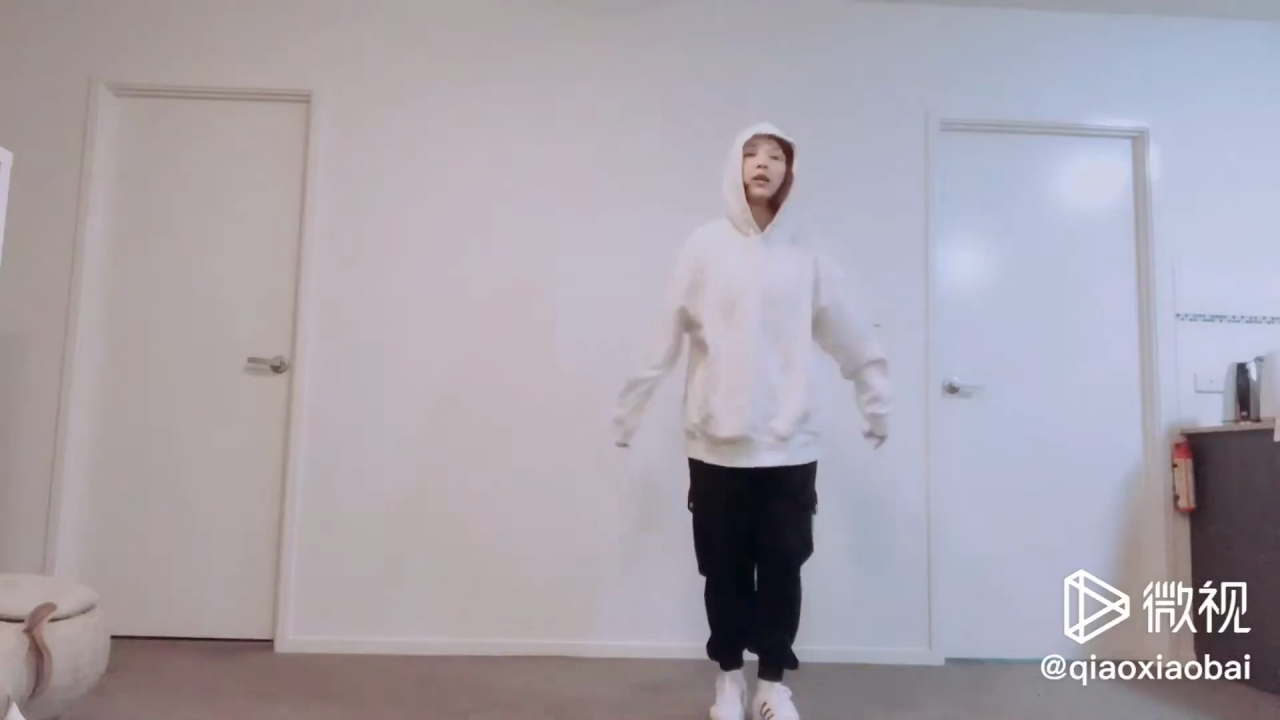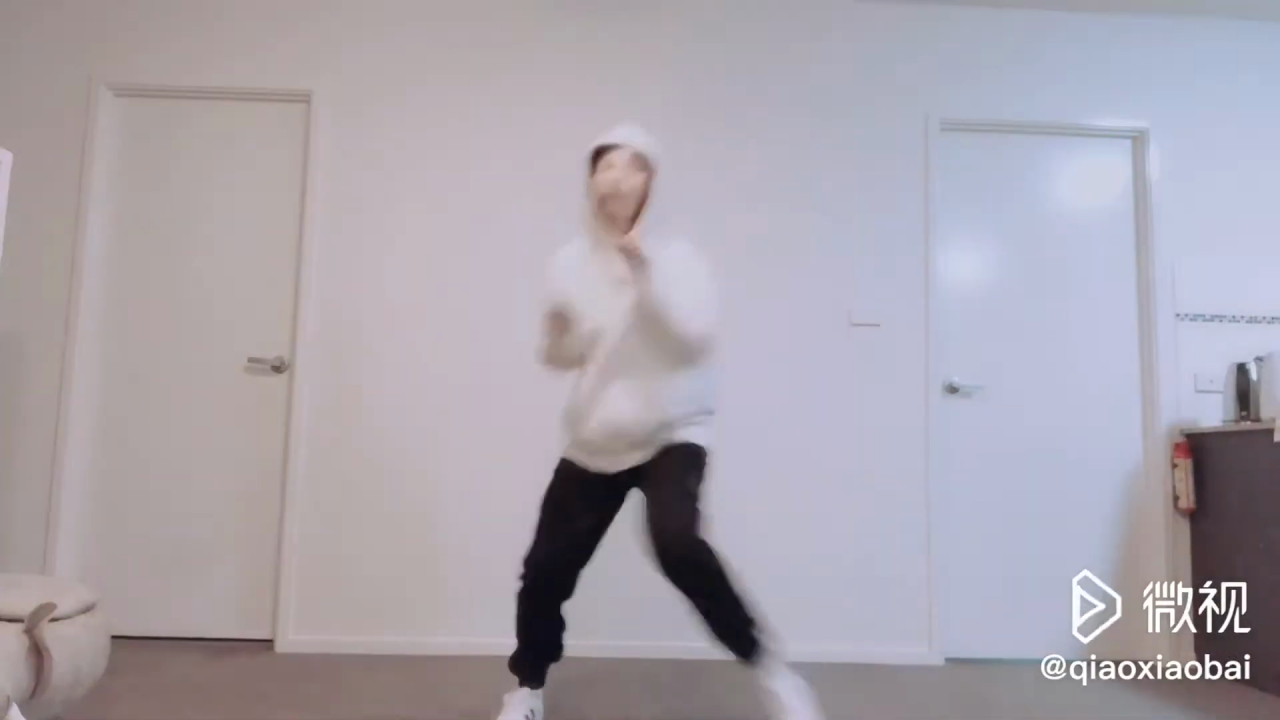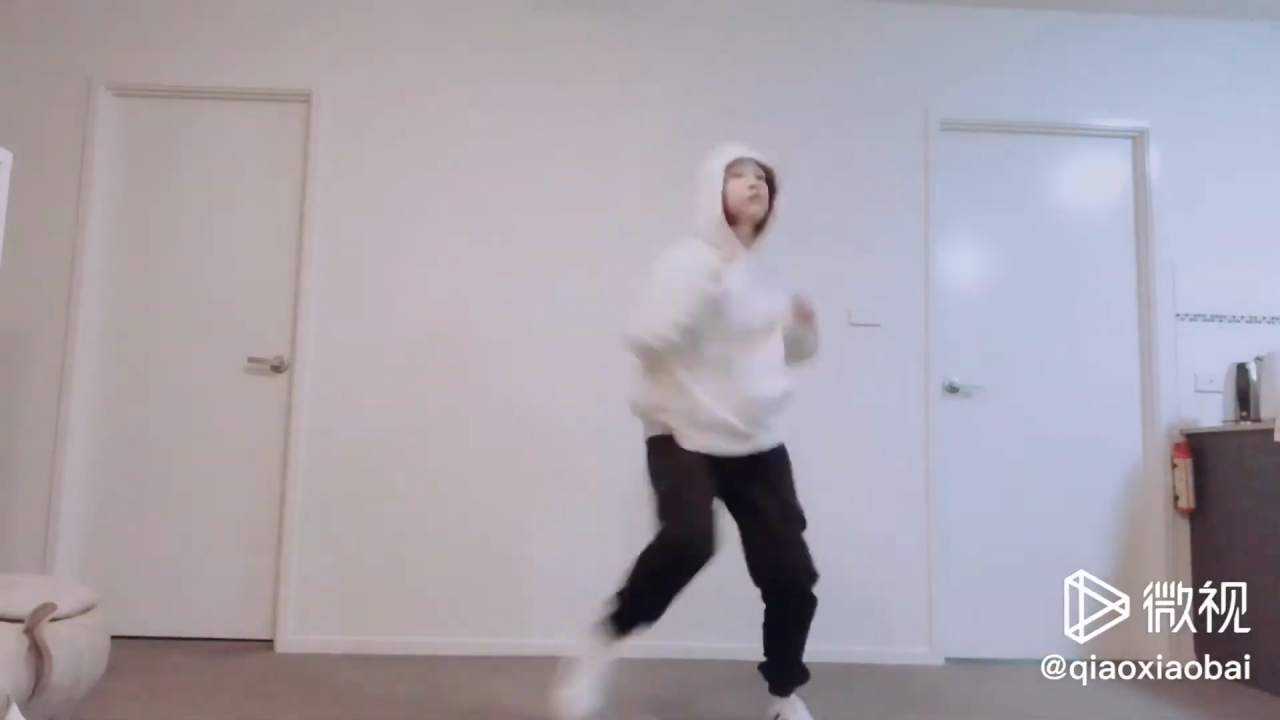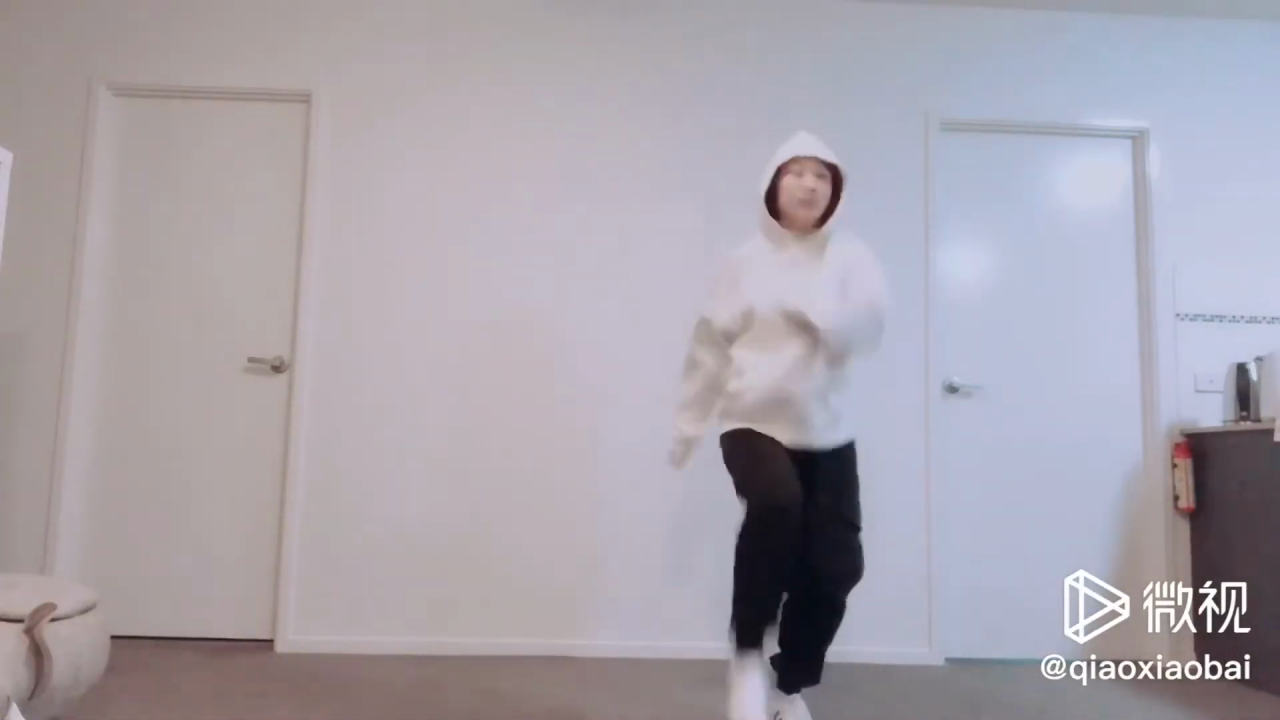
dt=1s
person 1, frame 1
left shoulder: (807, 255)
right shoulder: (704, 246)
left elbow: (850, 335)
right elbow: (668, 335)
left wrist: (876, 402)
right wrist: (632, 404)
left hip: (788, 440)
right hip: (717, 437)
left knee: (783, 560)
right knee: (721, 563)
person 1, frame 2
left shoulder: (674, 257)
right shoulder: (570, 263)
left elbow: (692, 338)
left wrist: (647, 270)
right wrist: (559, 332)
left hip: (671, 435)
right hip: (593, 444)
left knee: (677, 546)
right knee: (547, 568)
left ankle: (767, 669)
person 1, frame 3
left shoulder: (761, 274)
right shoulder: (687, 263)
left elbow: (793, 351)
right elbow: (650, 339)
left wrist: (802, 326)
right wrist: (706, 285)
left hip: (758, 445)
right hip: (685, 436)
left knee: (792, 575)
right knee: (687, 538)
right ankle: (609, 638)
person 1, frame 4
left shoulder: (849, 258)
right shoulder: (744, 261)
left elbow: (866, 321)
right elbow: (709, 348)
left wrist: (815, 310)
right wrist: (688, 424)
left hip: (825, 438)
right hip: (753, 426)
left knee: (832, 572)
right knee: (775, 502)
right ankle: (748, 661)
